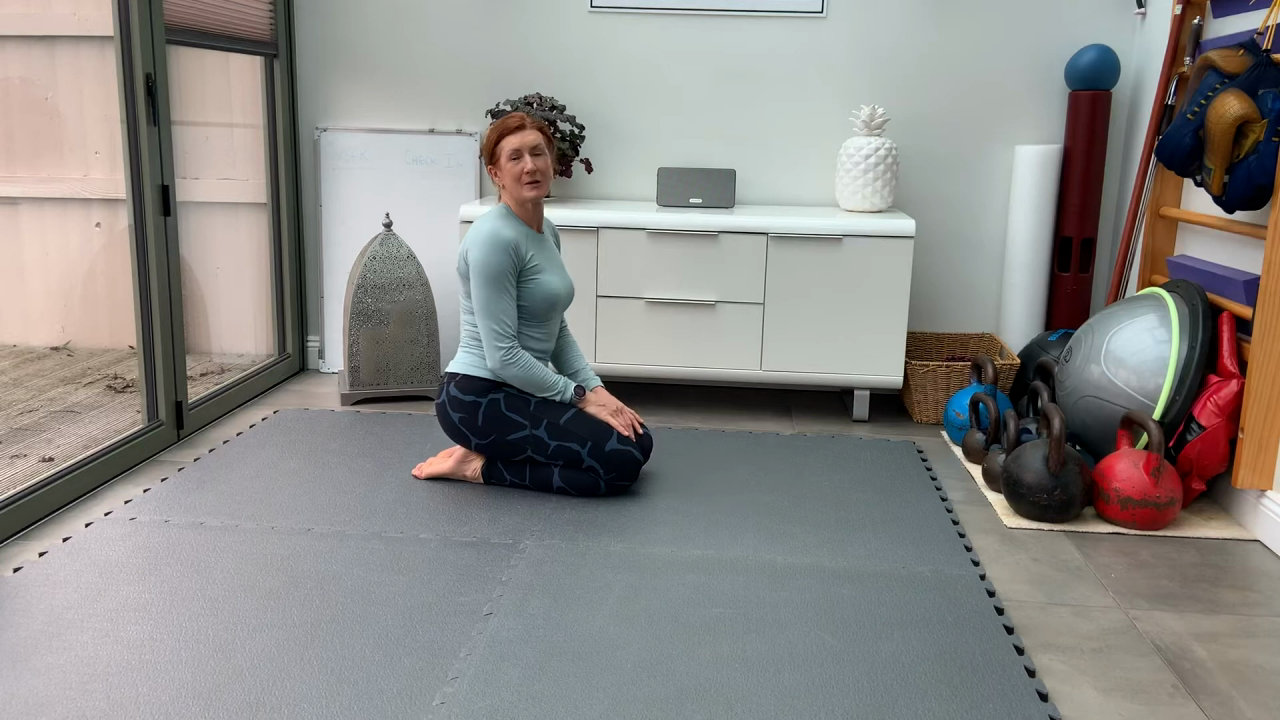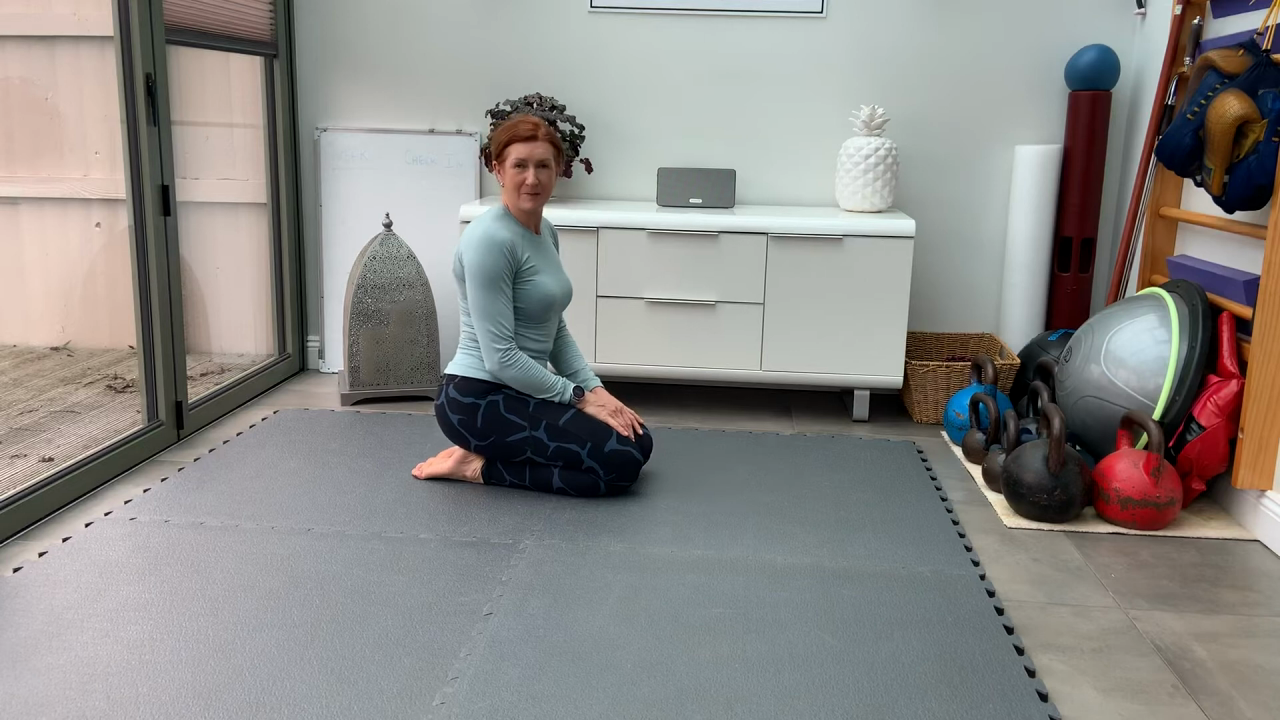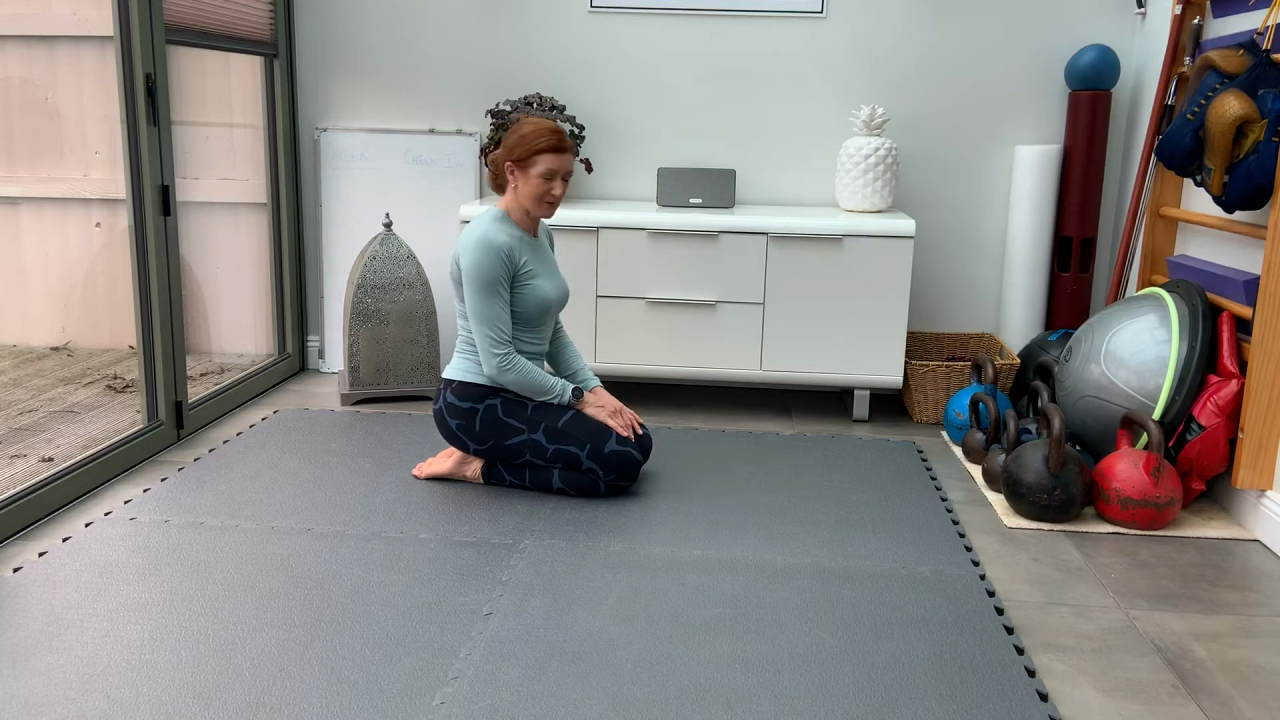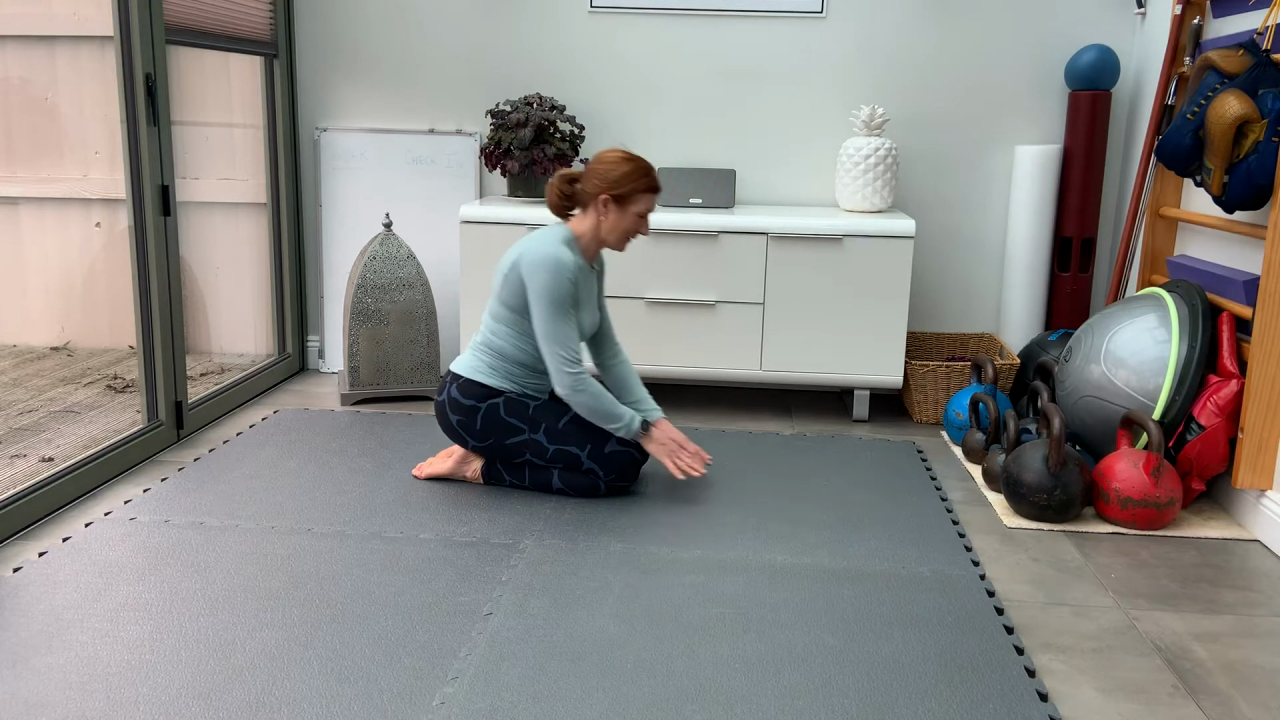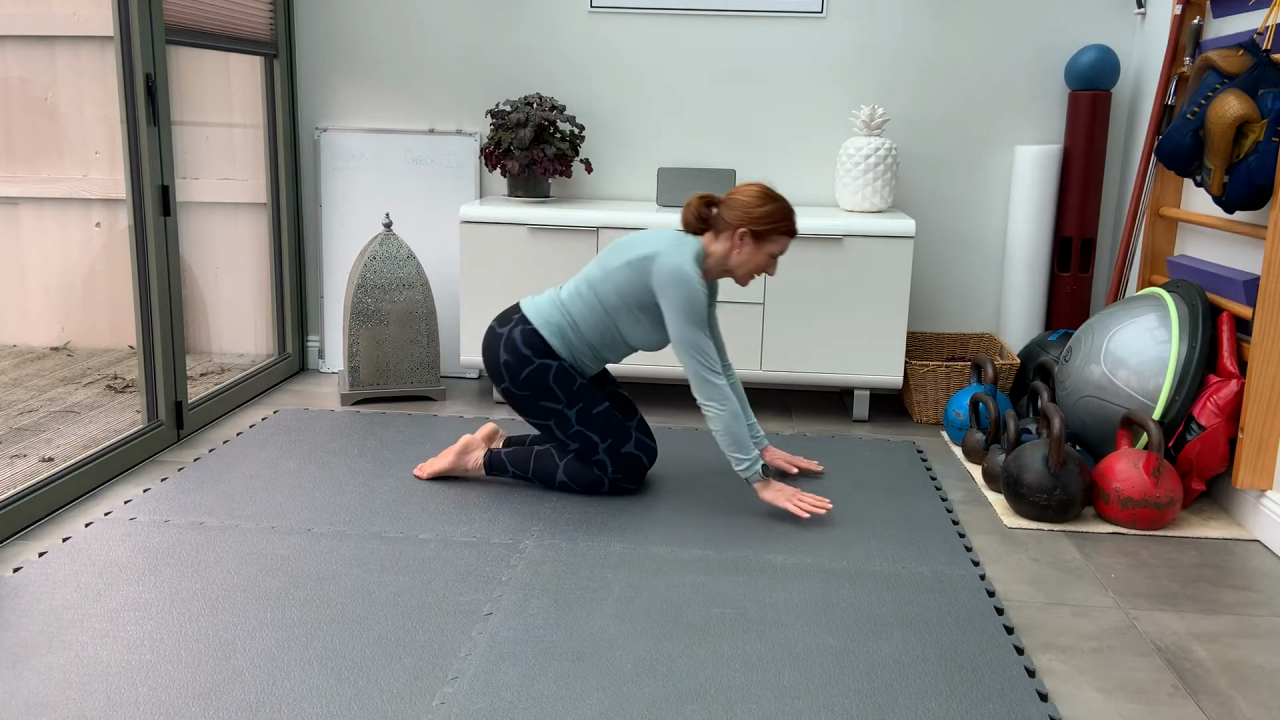
dt=0.5s
person 1, frame 1
left shoulder: (546, 231)
right shoulder: (494, 238)
left elbow: (556, 331)
right elbow: (503, 355)
left wrist: (595, 389)
right wrist: (579, 396)
left hip: (518, 392)
right hip: (481, 399)
left knee: (637, 443)
right knee: (620, 463)
left ankle: (488, 452)
right ankle: (478, 466)
person 1, frame 2
left shoulder: (544, 232)
right shoulder: (489, 239)
left elbow: (555, 331)
right elbow: (501, 357)
left wrist: (595, 389)
right wrist: (579, 396)
left hip: (517, 393)
right hip: (479, 400)
left knee: (637, 442)
right knee: (619, 462)
left ankle: (483, 453)
right ankle: (479, 465)
person 1, frame 3
left shoulder: (539, 234)
right shoulder: (488, 242)
left elbow: (552, 333)
right elbow: (498, 361)
left wrist: (594, 389)
right wrist: (577, 398)
left hip: (515, 395)
right hip: (478, 403)
left knee: (637, 442)
right knee: (619, 463)
left ankle: (486, 453)
right ankle: (479, 467)
person 1, frame 4
left shoulder: (589, 259)
right shoulder: (552, 259)
left elbow: (608, 353)
right elbow: (569, 380)
left wrist: (655, 420)
right wrist: (641, 430)
left hip: (523, 395)
right hip: (479, 403)
left knee: (629, 444)
right knee: (617, 465)
left ankle: (494, 449)
right ankle: (483, 467)
person 1, frame 5
left shoulder: (699, 268)
right shoulder: (678, 269)
left elbow: (720, 371)
right elbow: (707, 387)
left wrist: (759, 445)
right wrist: (759, 479)
left hip: (555, 350)
right hip: (524, 350)
left knee: (638, 450)
right knee: (624, 468)
left ankle: (498, 439)
right ankle: (483, 457)
